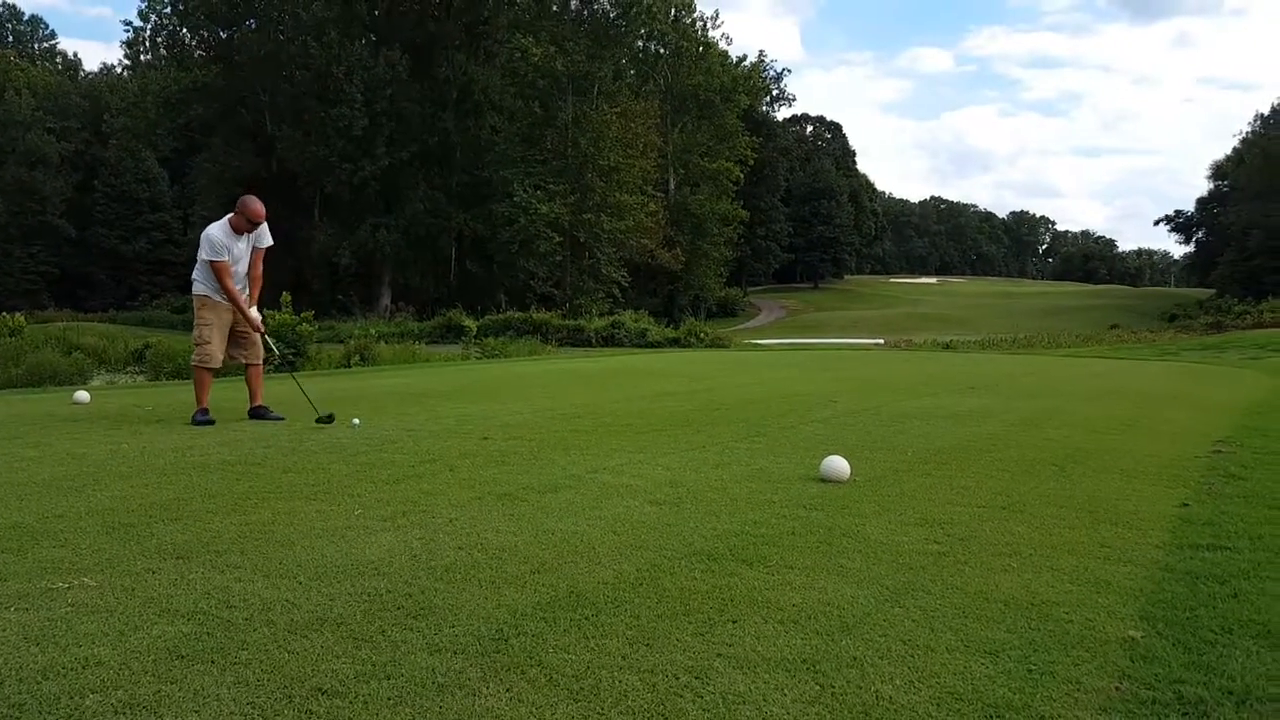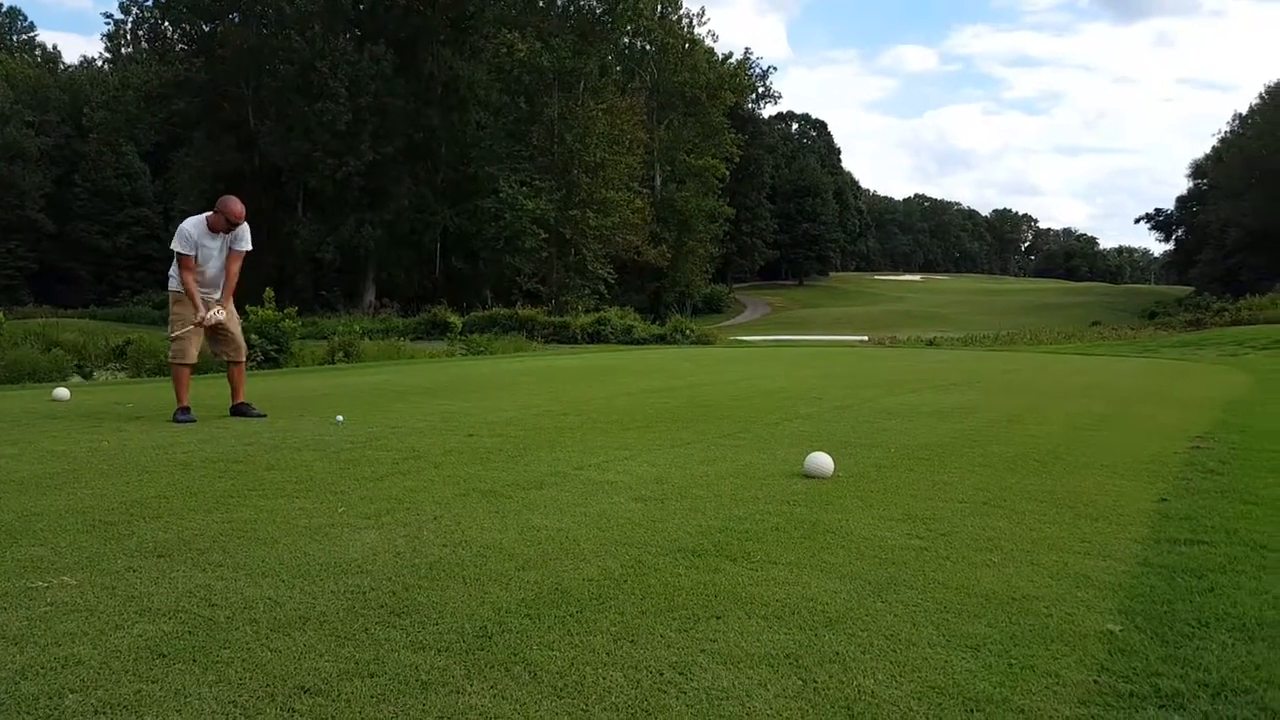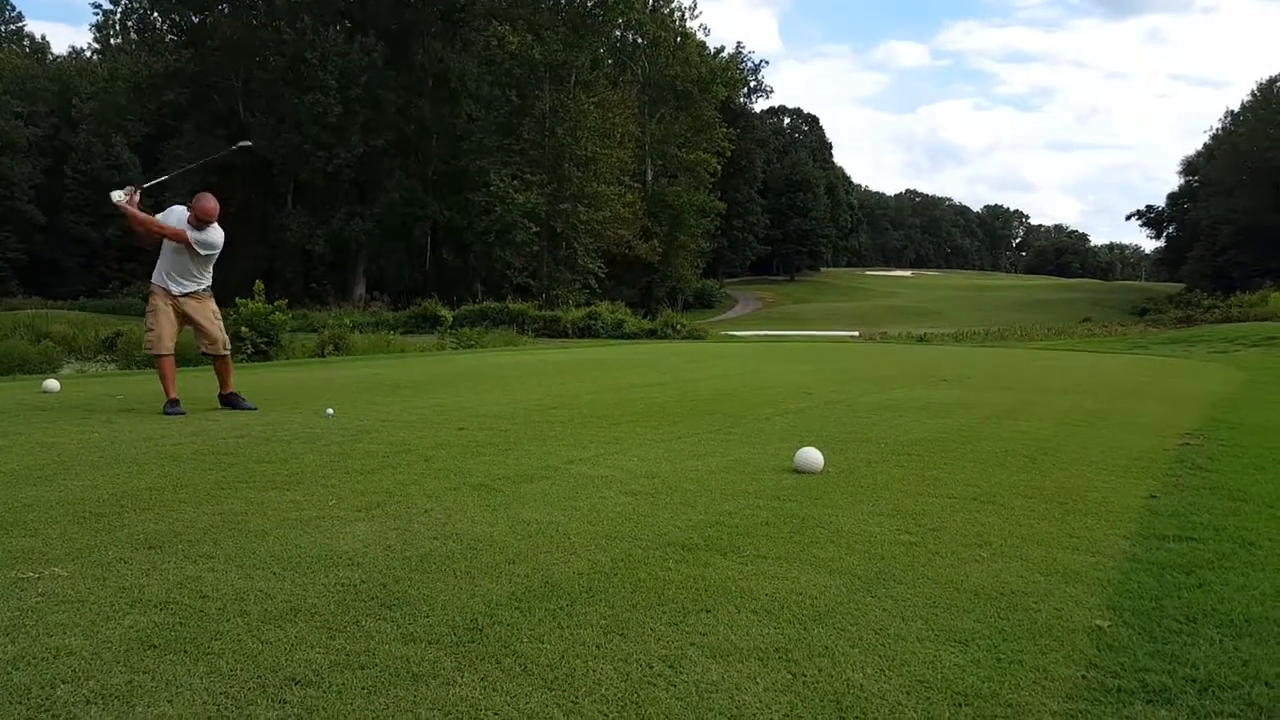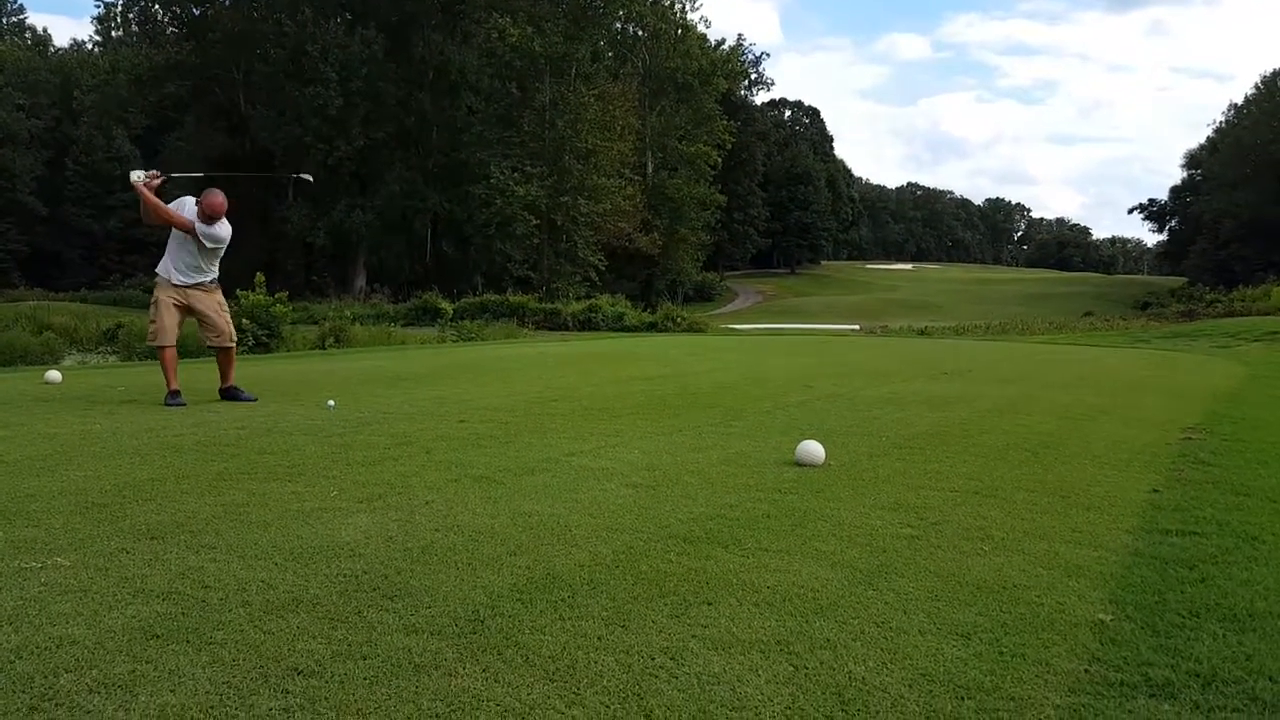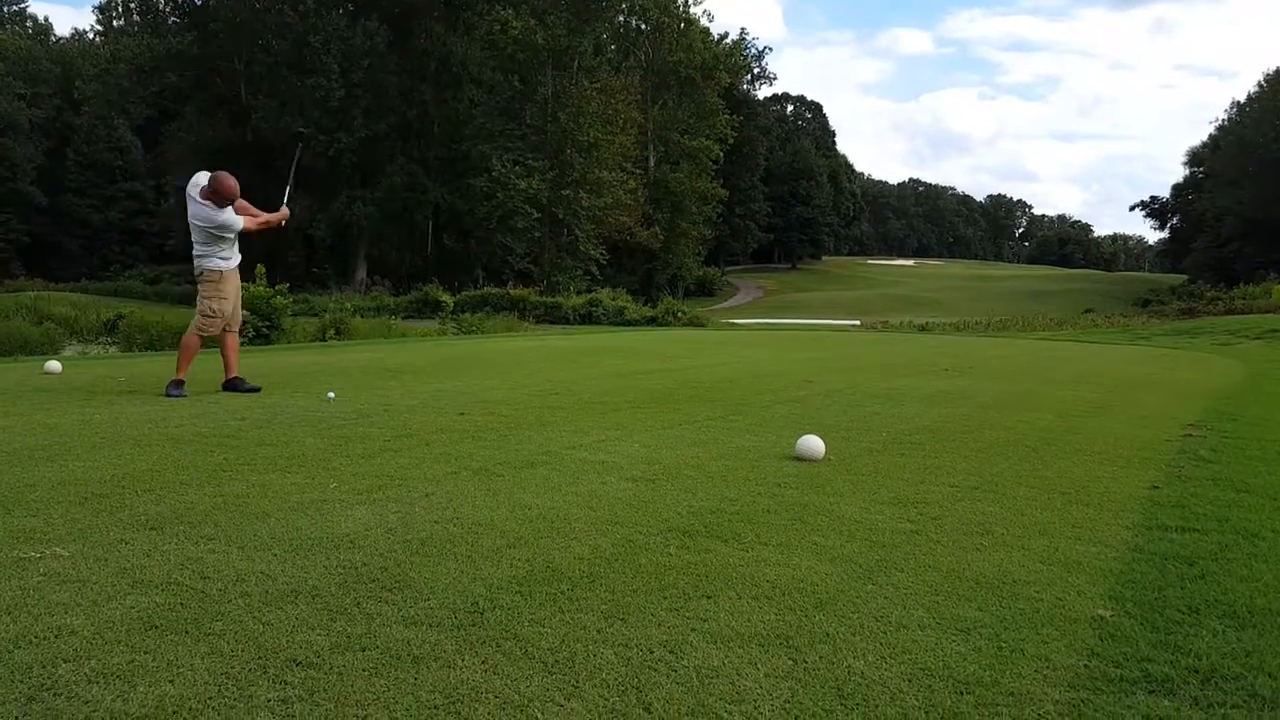
dt=0.4s
person 1, frame 1
left shoulder: (260, 229)
right shoulder: (214, 235)
left elbow: (256, 268)
right elbow: (225, 282)
left wrist: (253, 306)
right wrist: (247, 316)
left hip: (241, 296)
right hip: (211, 297)
left knee: (254, 351)
right knee: (207, 353)
left ankle: (256, 406)
right ankle: (202, 409)
person 1, frame 2
left shoulder: (241, 231)
right shoulder: (188, 229)
left elbow: (233, 271)
right elbow: (186, 273)
left wrist: (224, 305)
right wrist: (199, 307)
left hip: (219, 296)
right hip: (187, 295)
left knee: (237, 346)
right knee: (184, 350)
left ankle: (239, 403)
right ankle: (182, 407)
person 1, frame 3
left shoulder: (214, 238)
right shoulder: (174, 212)
left elbow: (159, 229)
right elbow: (146, 232)
left wrist: (129, 210)
right wrist: (132, 209)
left hip: (196, 295)
right hip: (162, 290)
left knee: (218, 342)
right knee: (161, 344)
left ankle: (228, 394)
right ankle: (172, 399)
person 1, frame 4
left shoulder: (220, 232)
right shoulder: (185, 203)
left elbow: (168, 217)
right elbow: (153, 218)
left wrist: (142, 189)
right wrist: (149, 189)
left hip: (204, 286)
right hip: (169, 283)
left knee: (224, 336)
right knee: (163, 335)
left ankle: (228, 385)
right ankle: (173, 389)
person 1, frame 5
left shoulder: (200, 180)
right shoulder: (219, 218)
left elbow: (235, 201)
right elbow: (254, 224)
left wrist: (258, 213)
right wrist: (279, 216)
left hip: (226, 268)
right hip: (216, 271)
left knee: (231, 324)
right knee: (205, 324)
left ankle: (233, 377)
right ankle: (178, 380)
